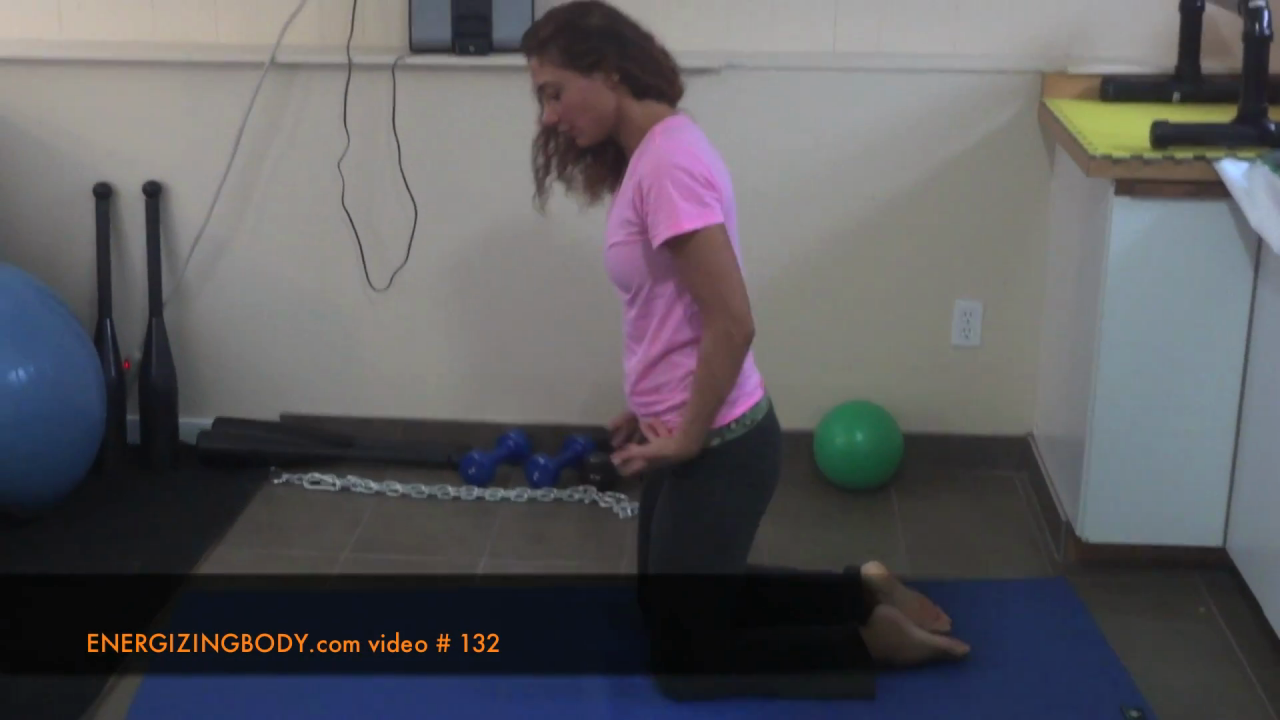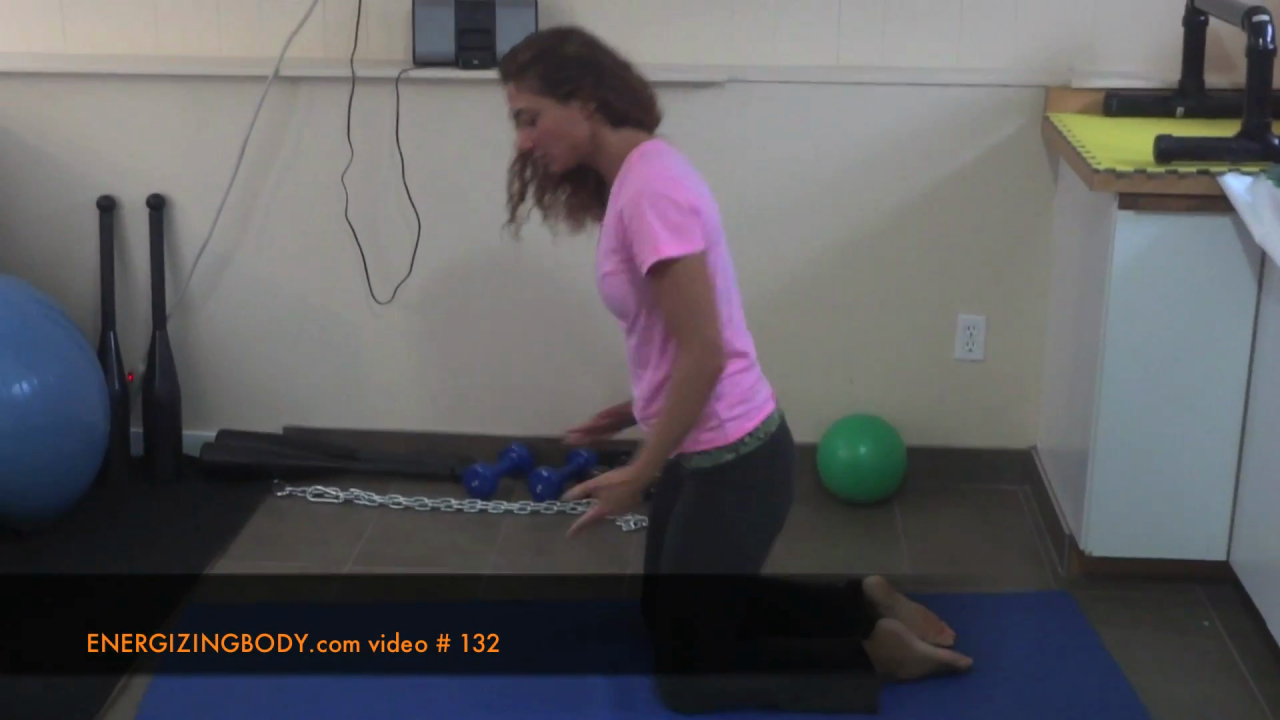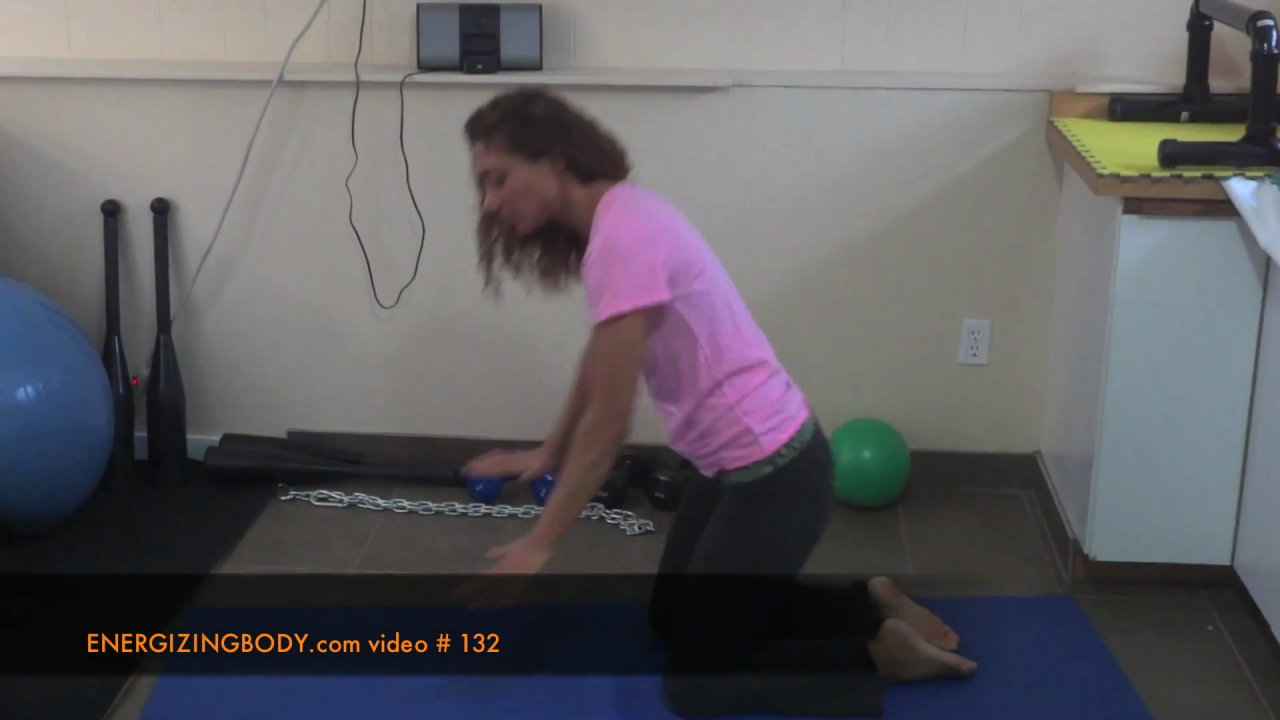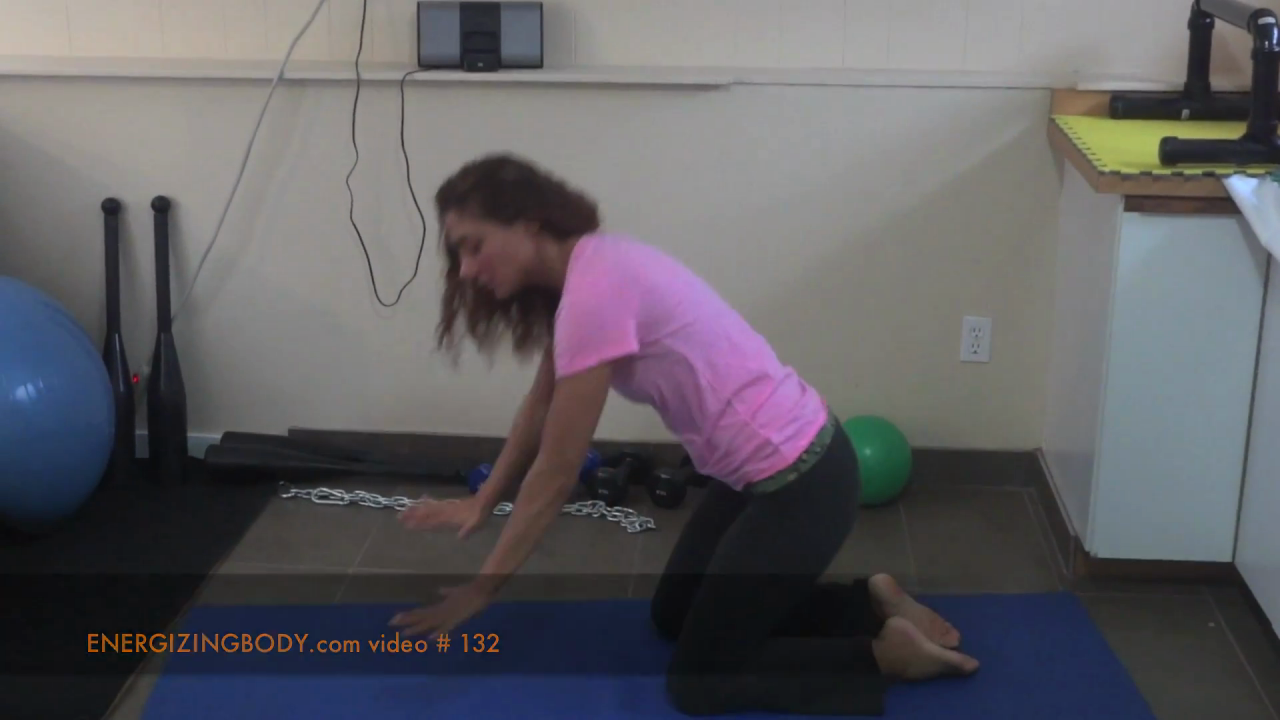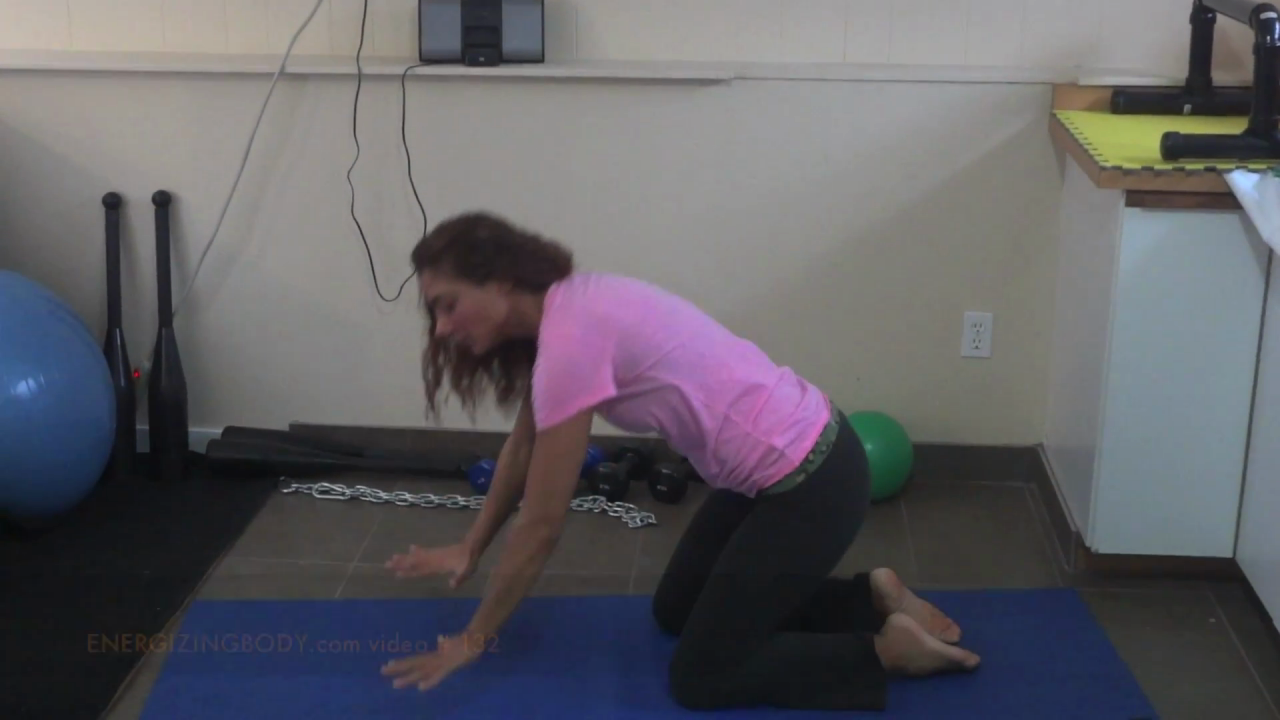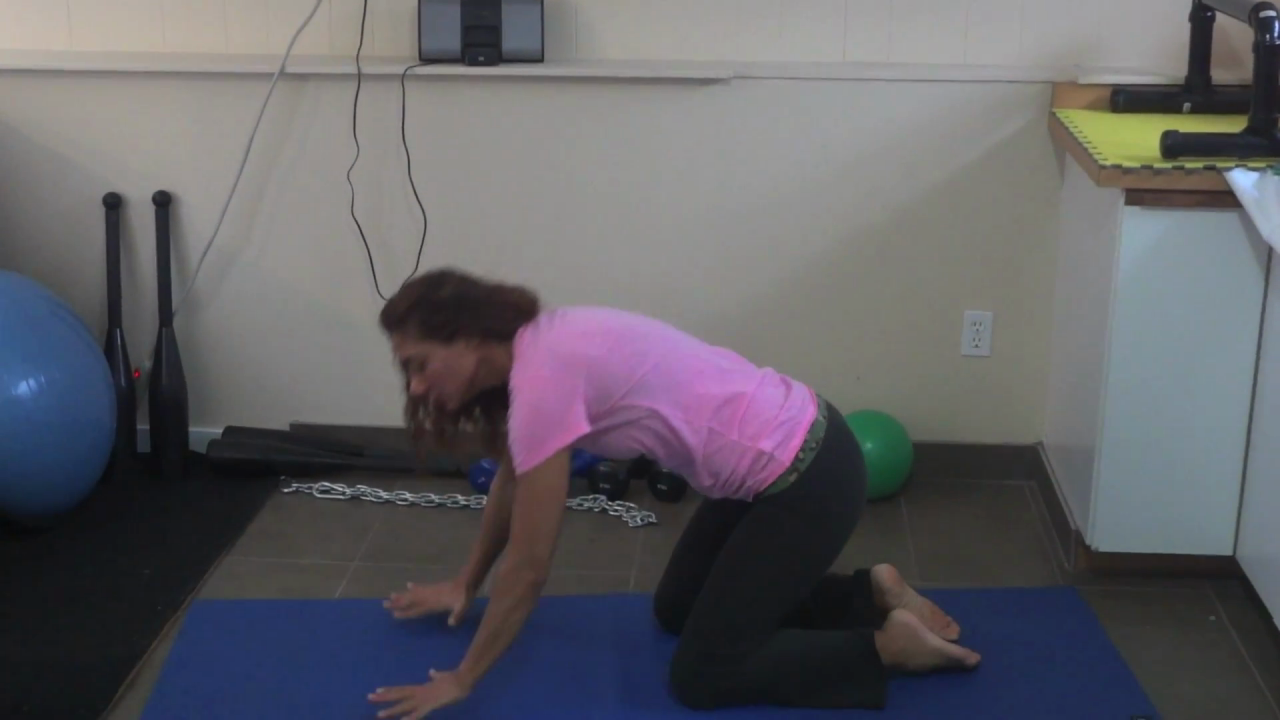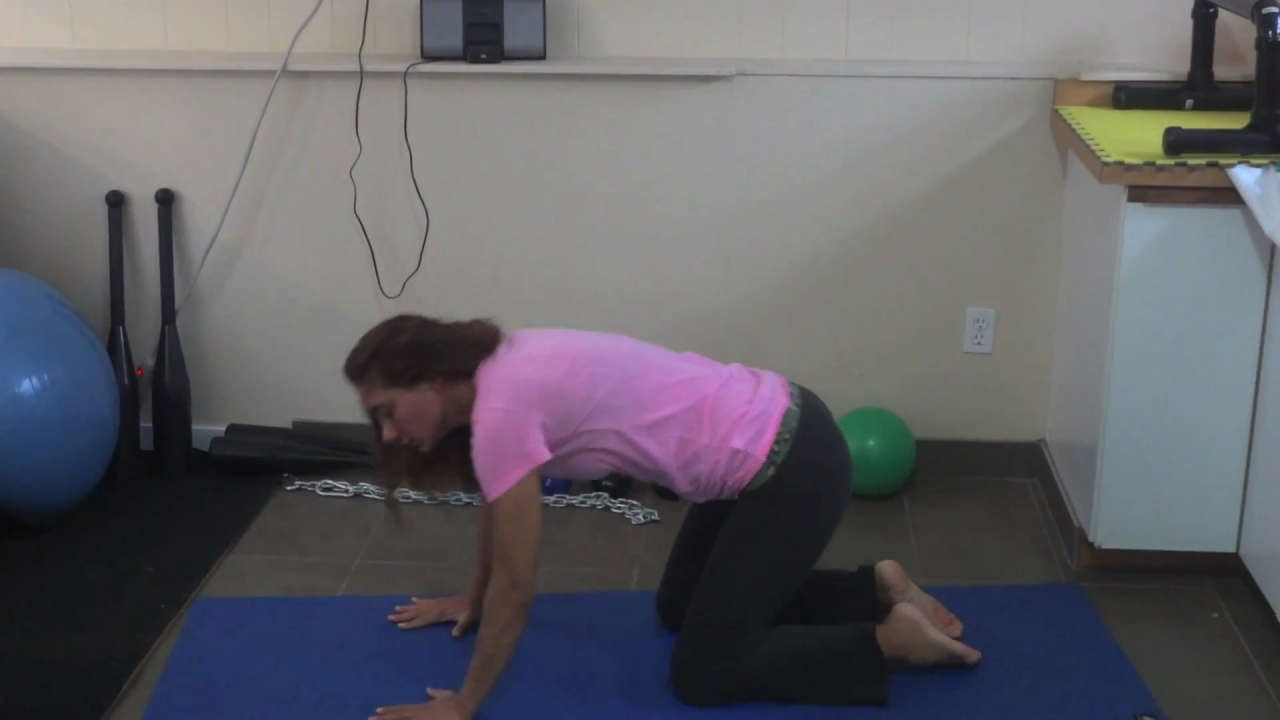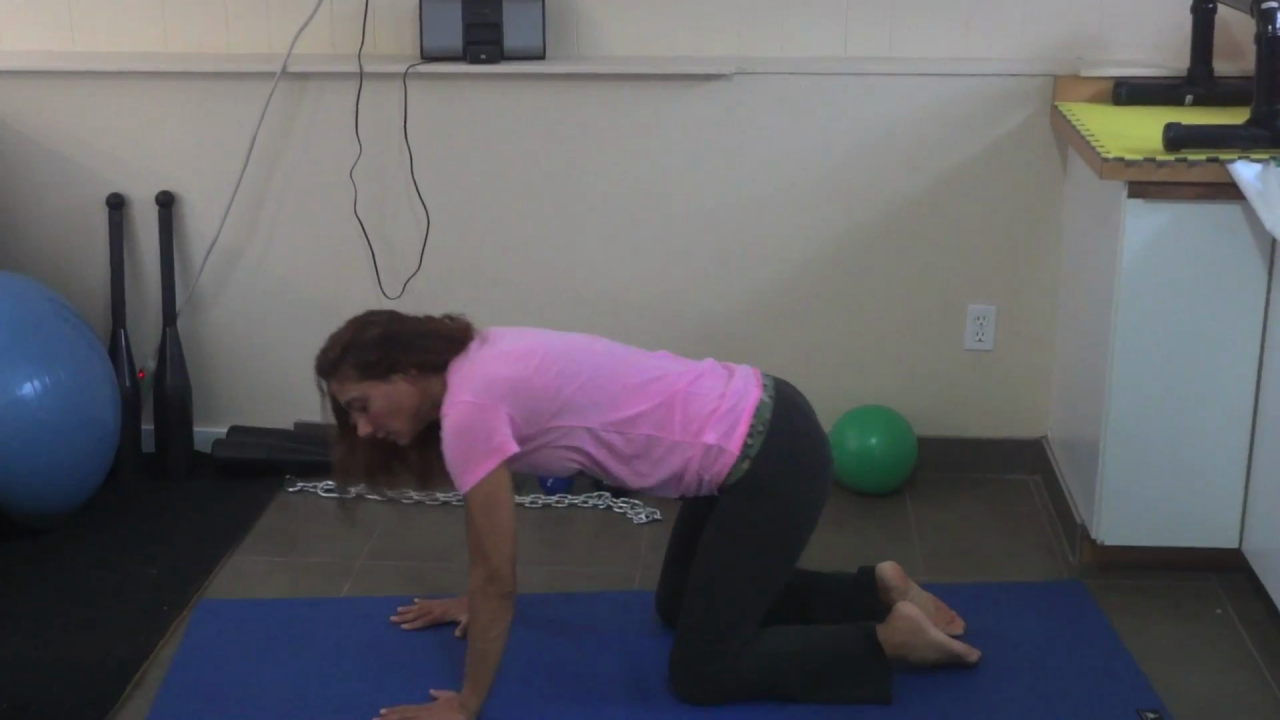
dt=0.2s
person 1, frame 1
left shoulder: (669, 163)
right shoulder: (656, 151)
left elbow: (732, 325)
left wrist: (688, 438)
right wrist: (649, 393)
left hip: (717, 445)
right hip: (689, 431)
left knee: (686, 662)
right knee: (669, 603)
left ankle: (870, 637)
right ankle: (861, 593)
person 1, frame 2
left shoulder: (648, 190)
right shoulder: (638, 175)
left elbow: (704, 355)
left wrist: (642, 469)
right wrist: (634, 410)
left hip: (728, 459)
right hip: (701, 449)
right knee: (670, 619)
left ankle: (874, 649)
right ankle: (859, 602)
person 1, frame 3
left shoulder: (622, 238)
right shoulder: (618, 216)
left elbow: (609, 414)
right elbow: (601, 362)
left wrist: (540, 542)
right wrist: (549, 452)
left hip: (772, 474)
right hip: (739, 462)
right knee: (673, 619)
left ankle: (883, 650)
right ankle: (865, 604)
person 1, frame 4
left shoulder: (594, 291)
right shoulder: (590, 265)
left elbow: (558, 469)
right elbow: (541, 405)
left wrist: (480, 589)
right wrist: (481, 503)
left hip: (801, 483)
right hip: (766, 468)
right knee: (672, 616)
left ankle: (887, 650)
right ankle: (867, 602)
person 1, frame 5
left shoulder: (571, 338)
right shoulder: (567, 308)
left elbow: (543, 522)
right elbow: (523, 446)
left wrist: (471, 642)
right wrist: (468, 550)
left hip: (810, 483)
right hip: (778, 465)
left knee: (700, 678)
right knee: (674, 612)
left ankle: (887, 647)
right ankle: (868, 598)
person 1, frame 6
left shoulder: (542, 380)
right shoulder: (538, 344)
left elbow: (529, 566)
right elbow: (509, 483)
right wrist: (463, 585)
left hip: (806, 482)
right hip: (783, 457)
right knee: (674, 610)
left ankle: (887, 644)
right ankle: (868, 593)
person 1, frame 7
left shoulder: (500, 413)
right shoulder: (502, 369)
left elbow: (514, 587)
right elbow: (499, 510)
right wrist: (469, 601)
left hip: (791, 471)
right hip: (775, 435)
right knee: (677, 608)
left ankle: (890, 639)
right ankle: (875, 587)
person 1, frame 8
left shoulder: (467, 410)
right shoulder: (476, 363)
left elbow: (497, 580)
right wrist: (472, 601)
left hip: (770, 460)
right hip: (756, 423)
right knee: (678, 607)
left ankle: (890, 637)
right ankle: (876, 589)
